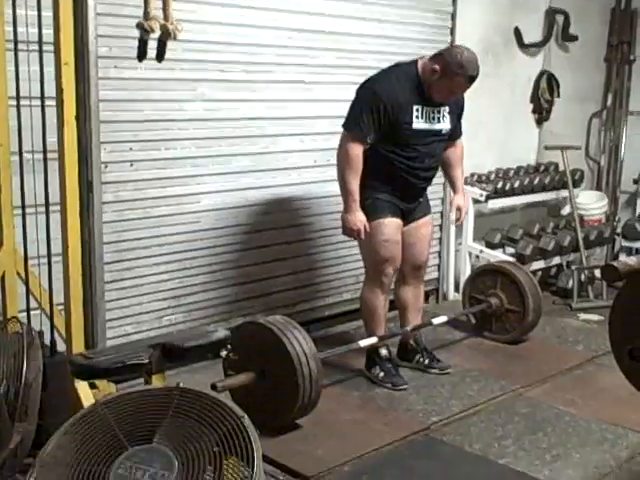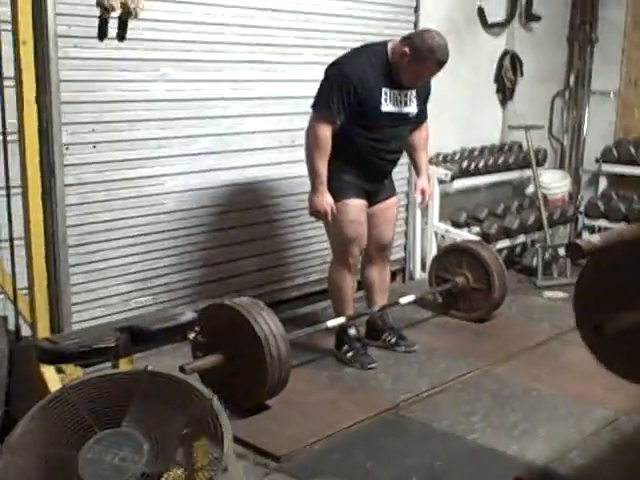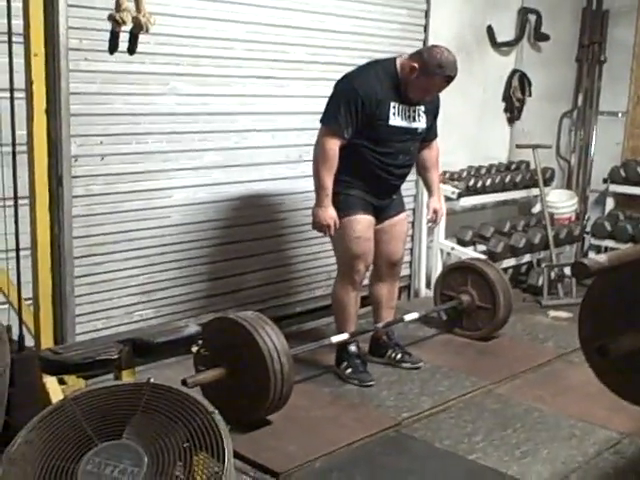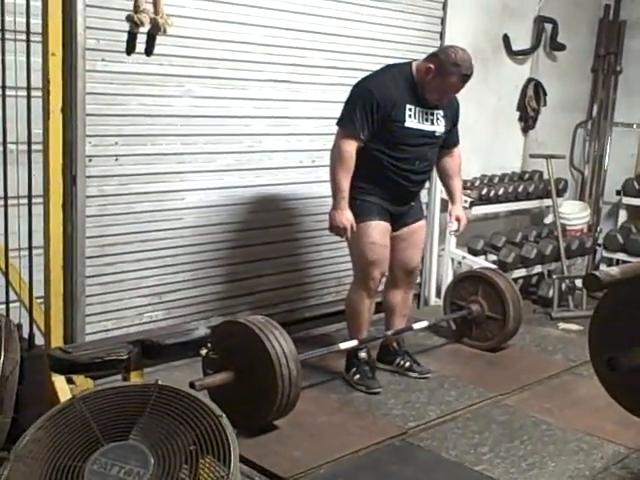
dt=1s
person 1, frame 1
left shoulder: (453, 97)
right shoulder: (383, 89)
left elbow: (452, 144)
right elbow: (352, 145)
left wrist: (458, 190)
right wrist: (352, 206)
left hip: (416, 196)
right hip: (379, 195)
left knee: (415, 271)
right knee: (382, 274)
left ankle: (411, 346)
right ankle: (377, 355)
person 1, frame 2
left shoulder: (419, 80)
right shoulder: (352, 71)
left elbow: (417, 127)
right elbow: (320, 127)
left wrist: (422, 173)
right wrist: (319, 188)
left hip: (381, 177)
right hip: (344, 176)
left knee: (381, 250)
right knee: (349, 254)
left ankle: (378, 324)
right ankle: (346, 334)
person 1, frame 3
left shoulder: (429, 97)
right shoulder: (361, 85)
left elbow: (427, 146)
right elbow: (329, 141)
left wrist: (435, 193)
right wrist: (323, 201)
left hip: (390, 194)
right hip: (352, 191)
left knee: (390, 266)
right knee: (354, 270)
left ankle: (382, 341)
right ankle: (347, 351)
person 1, frame 4
left shoulder: (448, 103)
right shoulder: (378, 89)
left elbow: (449, 153)
right elbow: (345, 144)
left wrist: (456, 200)
right wrist: (340, 204)
left hip: (408, 201)
right hip: (369, 198)
left knee: (406, 273)
right knee: (370, 276)
left ankle: (392, 349)
right ankle: (357, 358)
